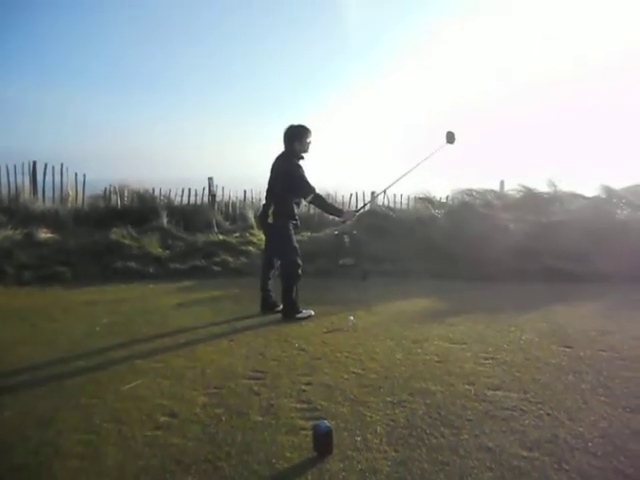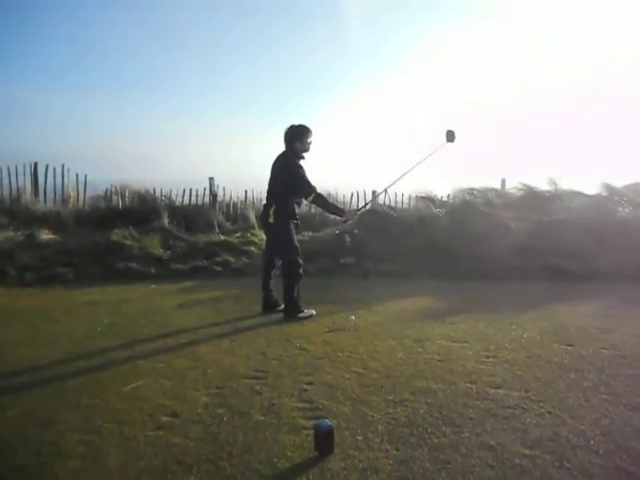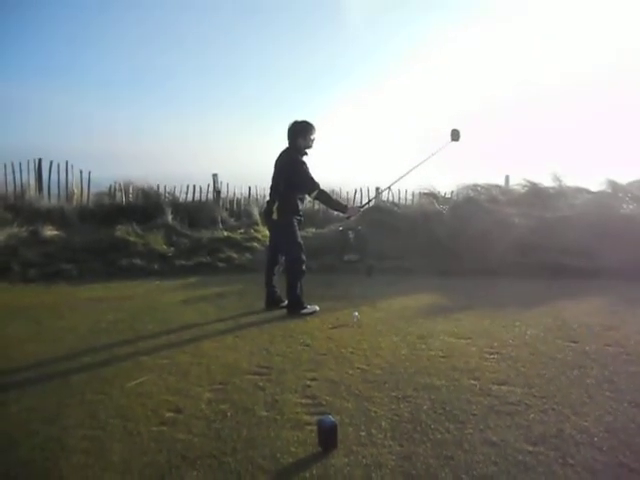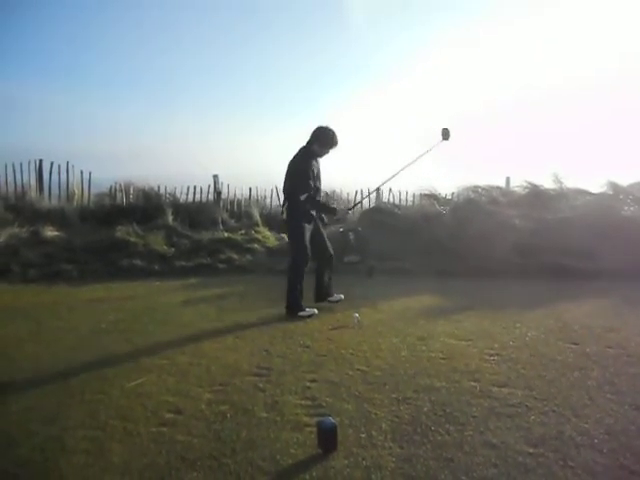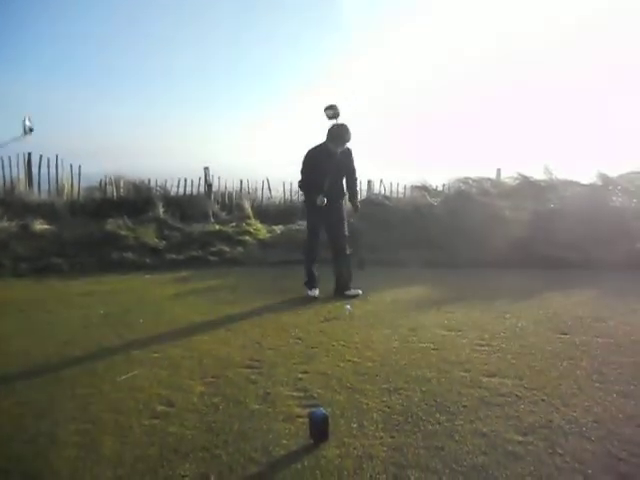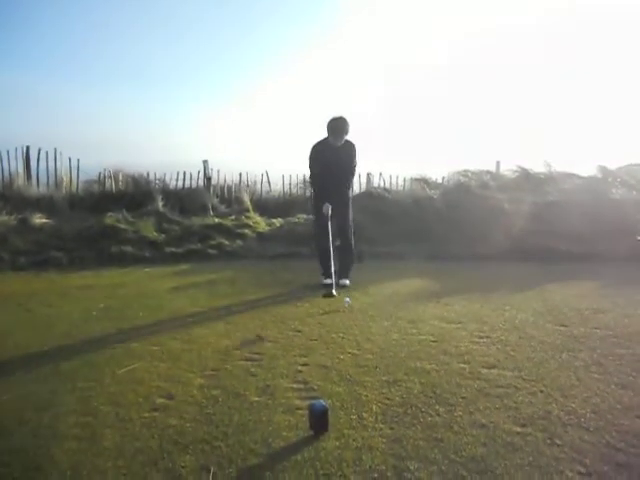
dt=0.5s
person 1, frame 1
left shoulder: (284, 160)
right shoulder: (291, 165)
right elbow: (312, 196)
right wrist: (340, 213)
left hip: (273, 217)
right hip: (279, 220)
left knee: (271, 260)
right knee: (292, 263)
left ankle: (268, 303)
right ankle: (291, 309)
person 1, frame 2
left shoulder: (284, 160)
right shoulder: (291, 165)
right elbow: (313, 196)
right wrist: (341, 212)
left hip: (273, 217)
right hip: (280, 219)
left knee: (271, 260)
right knee: (293, 263)
left ankle: (270, 302)
right ankle: (292, 308)
person 1, frame 3
left shoulder: (288, 156)
right shoulder: (295, 162)
right elbow: (316, 192)
right wrist: (344, 209)
left hip: (278, 213)
right hip: (284, 216)
left knee: (275, 257)
right knee: (296, 259)
left ankle: (273, 298)
right ankle: (296, 304)
person 1, frame 4
left shoulder: (313, 159)
right shoulder: (302, 163)
right elbow: (308, 195)
left wrist: (321, 212)
right wrist: (333, 210)
left hip: (310, 216)
right hip: (297, 217)
left knee: (325, 253)
right knee: (301, 259)
left ankle: (324, 293)
right ankle: (294, 306)
person 1, frame 5
left shoulder: (346, 153)
right shoulder: (313, 155)
left elbow: (351, 178)
right elbow: (303, 183)
left wrist: (353, 199)
right wrist: (315, 196)
left hip: (336, 204)
right hip: (315, 205)
left knee: (341, 245)
right knee: (312, 244)
left ankle: (343, 286)
right ankle: (311, 283)
person 1, frame 6
left shoulder: (350, 148)
right shoulder: (318, 149)
left elbow: (349, 175)
right elbow: (315, 178)
left wrist: (336, 198)
right wrist: (324, 201)
left hip: (342, 196)
right hip: (322, 197)
left knee: (346, 235)
right knee: (322, 235)
left ankle: (344, 274)
right ankle: (327, 273)
